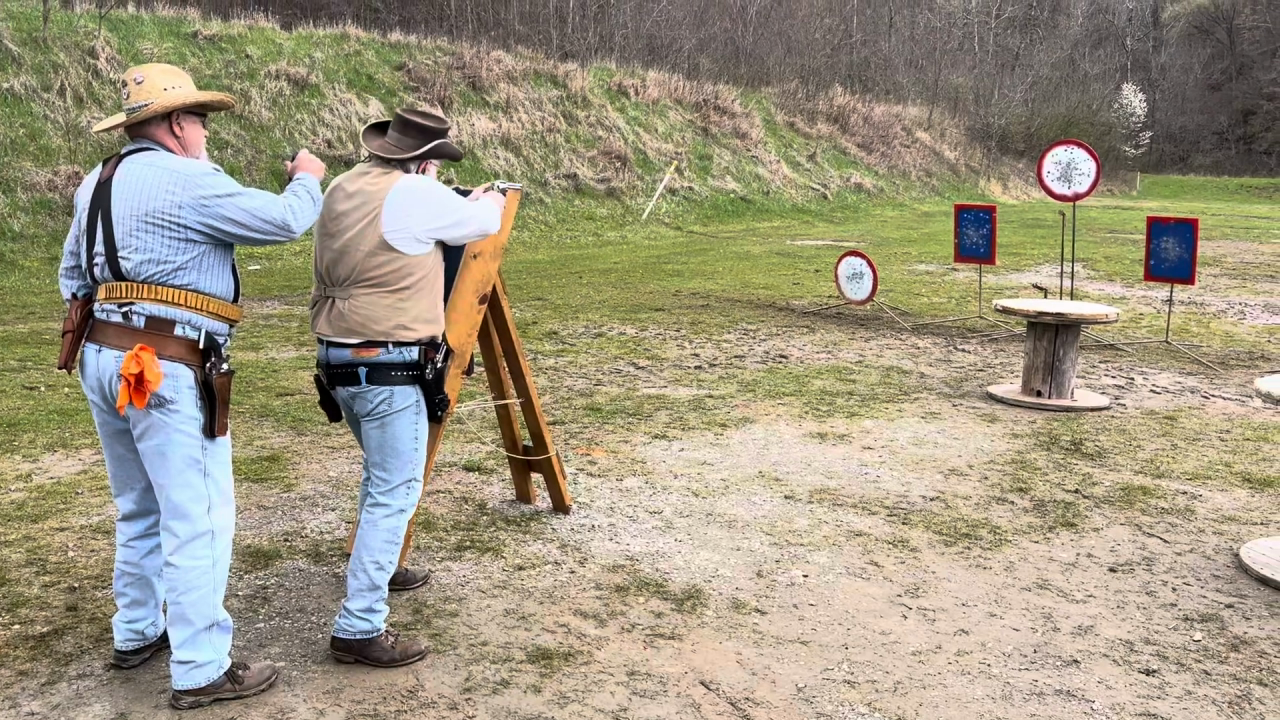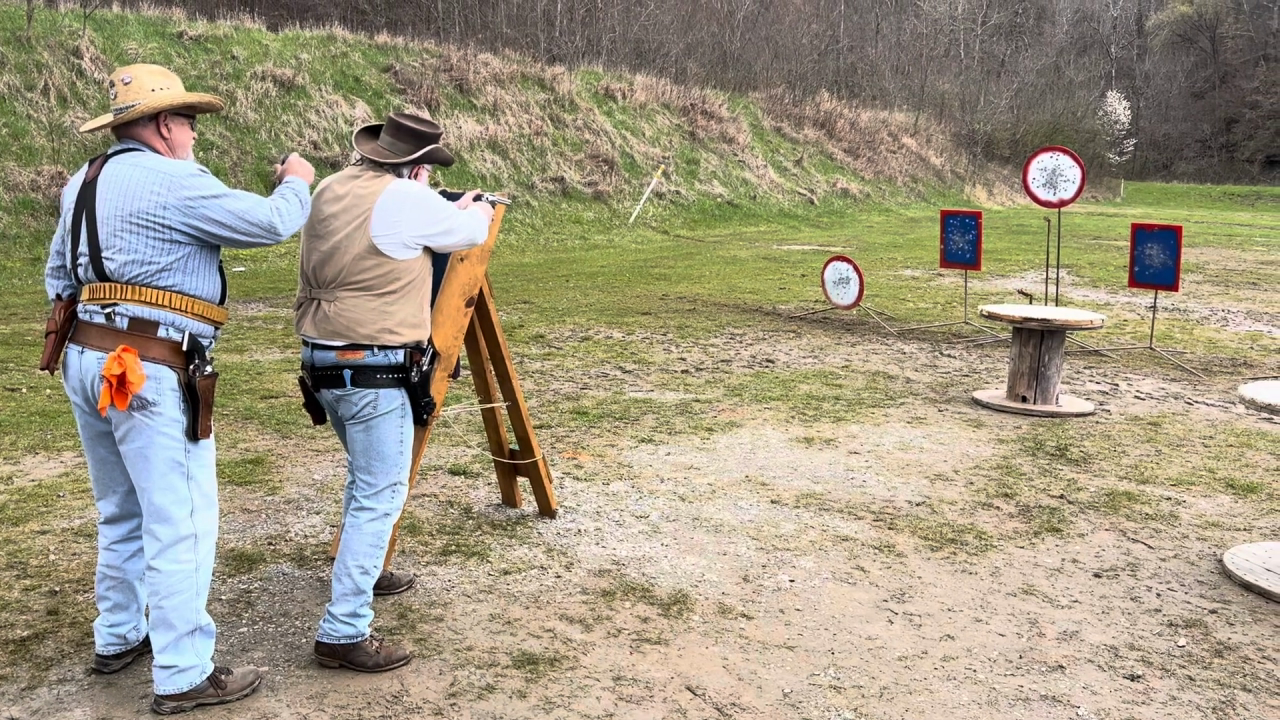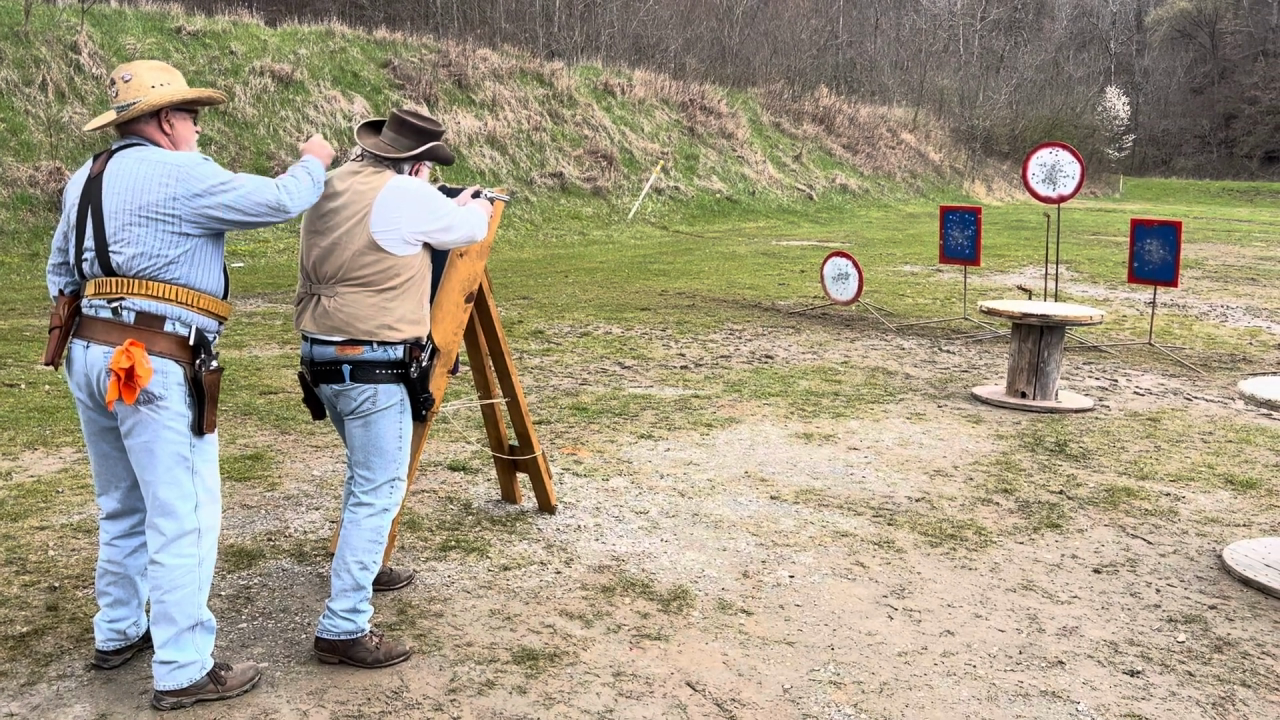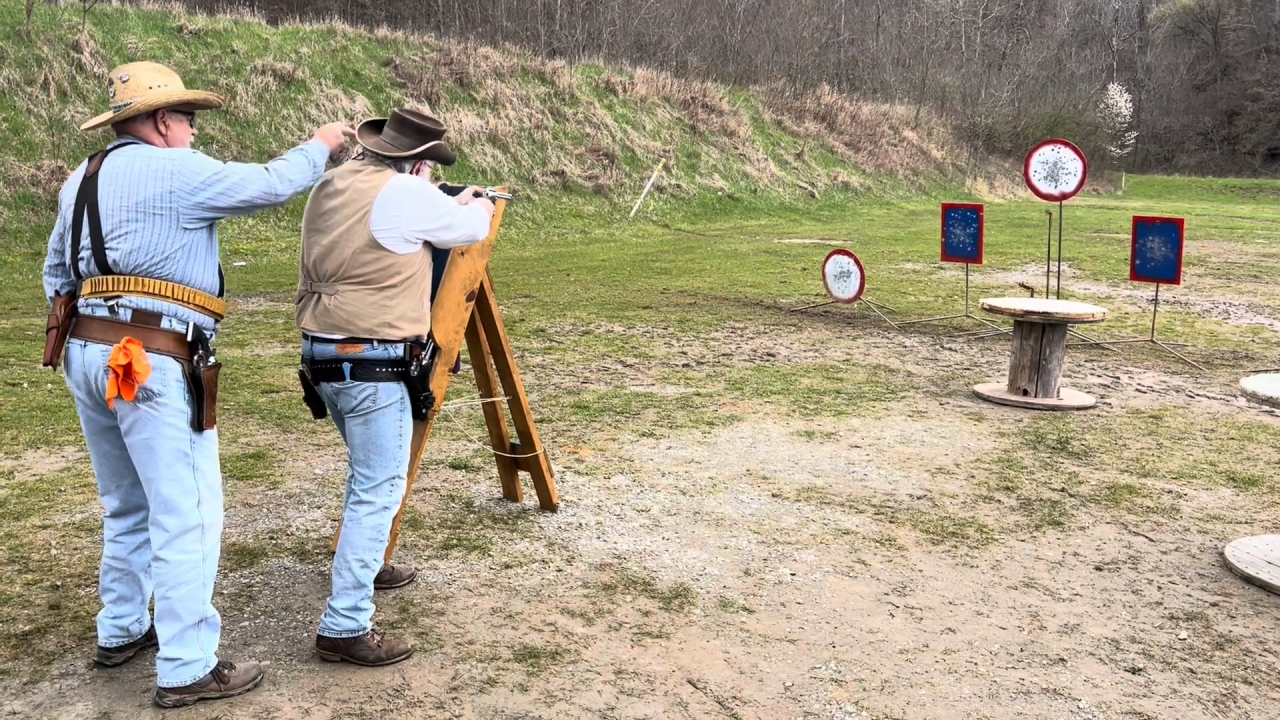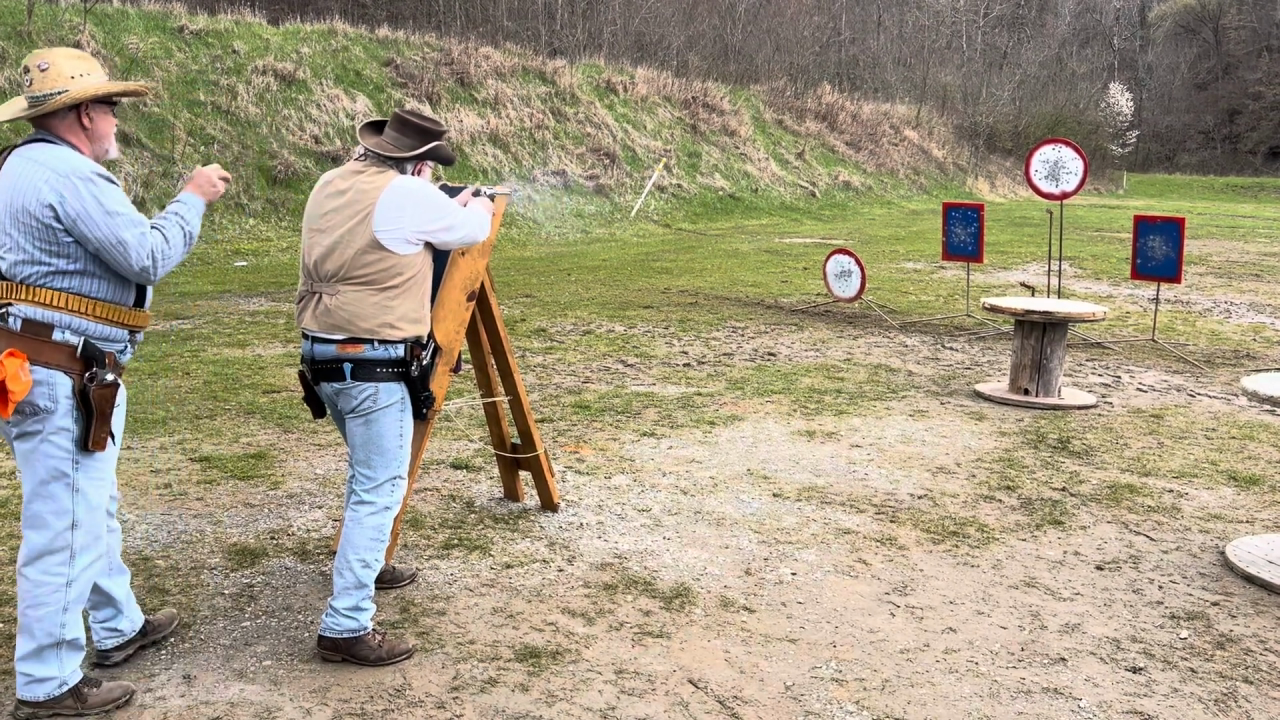
dt=1s
person 1, frame 1
left shoulder: (95, 182)
right shoulder: (186, 180)
left elbow: (73, 274)
right elbow: (285, 221)
right wrist: (307, 179)
left hip: (102, 357)
right hip: (166, 367)
left knee: (139, 509)
right knee: (197, 519)
left ankle: (135, 632)
right ankle: (199, 671)
person 1, frame 2
left shoulder: (82, 183)
right shoulder: (172, 181)
left elbow: (58, 273)
right elbow: (271, 223)
right wrist: (297, 183)
left hip: (85, 358)
right hip: (150, 369)
left knee: (122, 512)
right knee: (180, 522)
left ankle: (118, 637)
person 1, frame 3
left shoulder: (85, 179)
right shoulder: (178, 176)
left elbow: (60, 269)
right elbow: (279, 201)
right wrist: (313, 163)
left hip: (89, 354)
right hip: (154, 364)
left knee: (124, 508)
right knee: (183, 517)
left ankle: (117, 633)
right ankle: (182, 671)
person 1, frame 4
left shoulder: (80, 181)
right shoulder: (173, 172)
left elbow: (57, 273)
right elbow: (271, 183)
right wrist: (320, 146)
left hip: (88, 353)
right hip: (153, 362)
left knee: (128, 506)
right knee: (186, 515)
left ankle: (120, 630)
right ankle: (187, 669)
person 1, frame 5
right shoulder: (69, 178)
right elbow: (149, 258)
right wrist: (194, 198)
right hip: (64, 375)
left knee: (89, 509)
right knee: (64, 529)
left ankle: (118, 626)
person 2, frame 1
left shoulder: (342, 189)
right shoulder: (414, 194)
right elbow: (481, 223)
left wrist: (465, 202)
right wrist: (490, 200)
left hip: (339, 361)
right hip: (387, 368)
left knee: (380, 475)
right knee: (394, 493)
left ankle: (377, 567)
right ankle: (358, 627)
person 2, frame 2
left shoulder: (329, 191)
right shoulder: (405, 199)
right elbow: (468, 233)
left wrist: (451, 209)
right wrist: (479, 210)
left hip: (323, 363)
right hip: (372, 371)
left knee: (365, 478)
right knee: (379, 496)
left ankle: (362, 572)
right ankle: (343, 632)
person 2, frame 3
left shoulder: (330, 187)
right shoulder: (405, 195)
right elbow: (467, 229)
left wrist: (450, 205)
right wrist: (479, 207)
left hip: (323, 358)
right hip: (372, 365)
left knee: (366, 475)
right knee: (378, 492)
left ankle: (363, 567)
right ankle: (343, 628)
person 2, frame 4
left shoulder: (330, 185)
right shoulder: (405, 194)
right elbow: (468, 229)
left wrist: (452, 203)
right wrist: (479, 206)
left hip: (324, 357)
right hip: (371, 364)
left knee: (367, 473)
right knee: (378, 491)
left ankle: (363, 565)
right ankle: (344, 626)
person 2, frame 5
left shoulder: (330, 185)
right shoulder: (407, 195)
right elbow: (469, 230)
left wrist: (451, 204)
right wrist: (480, 206)
left hip: (324, 357)
right hip: (372, 365)
left knee: (368, 474)
right knee: (379, 490)
left ankle: (365, 565)
right ankle: (346, 626)
